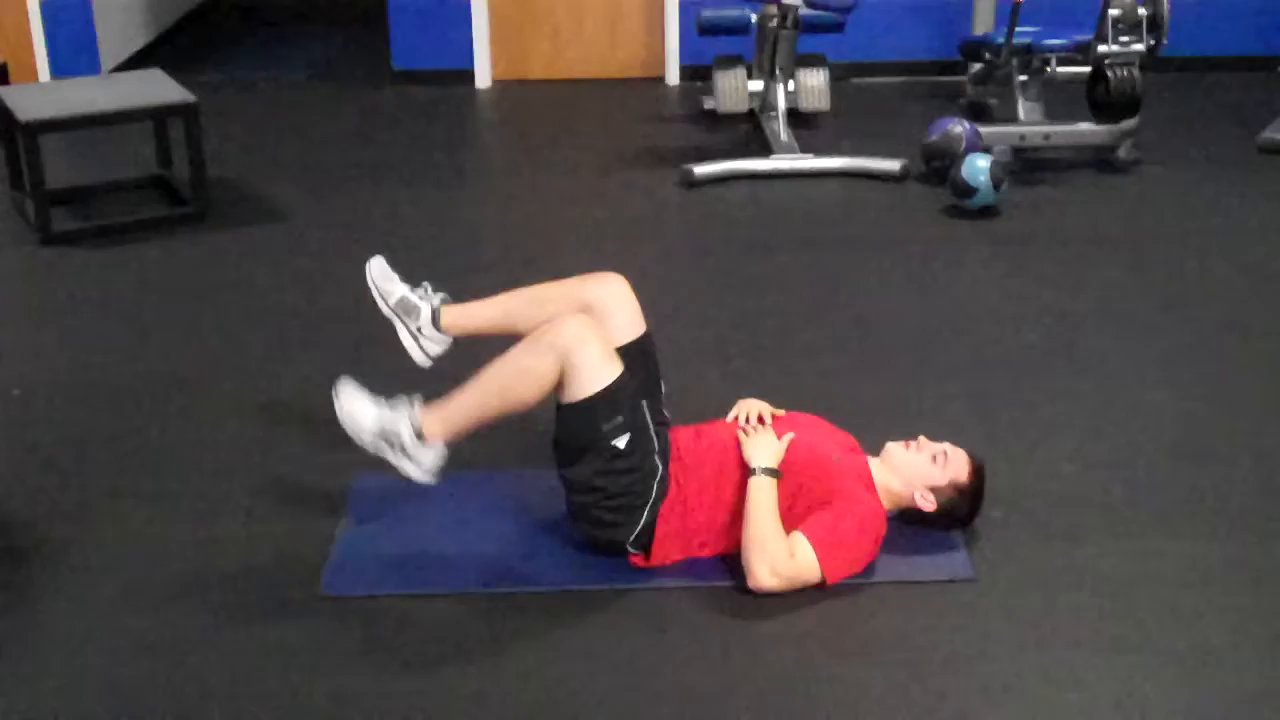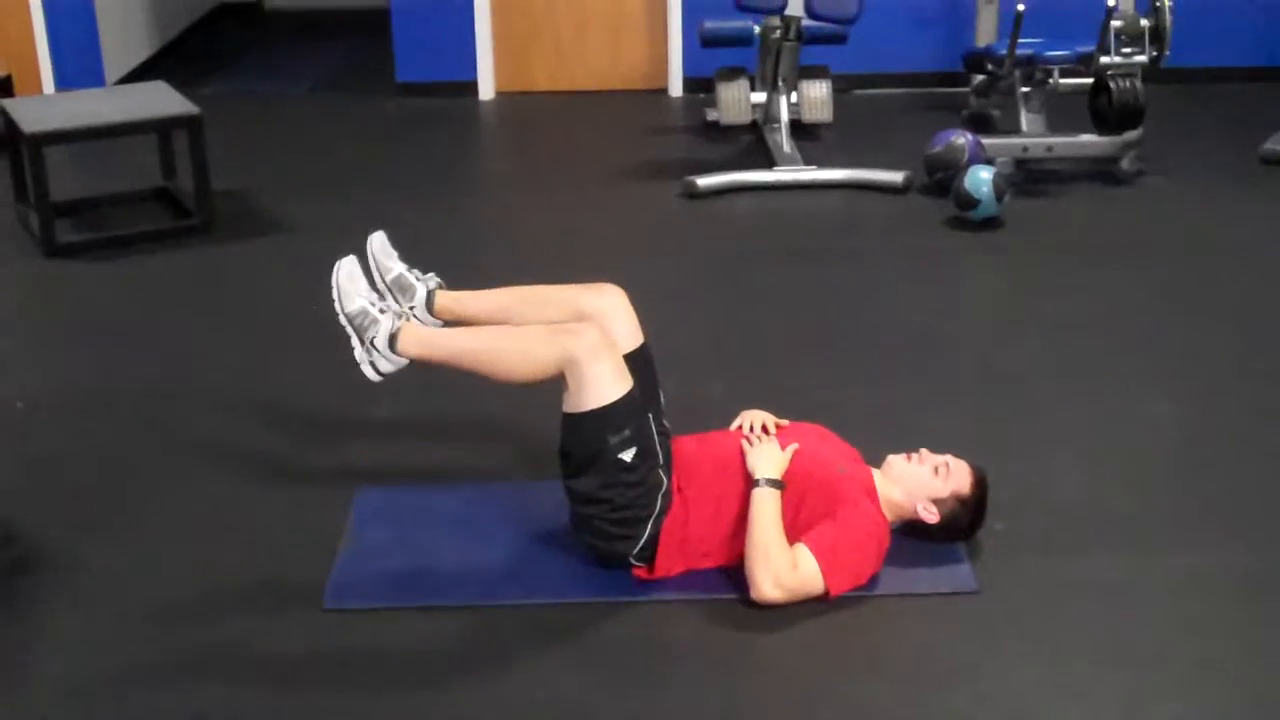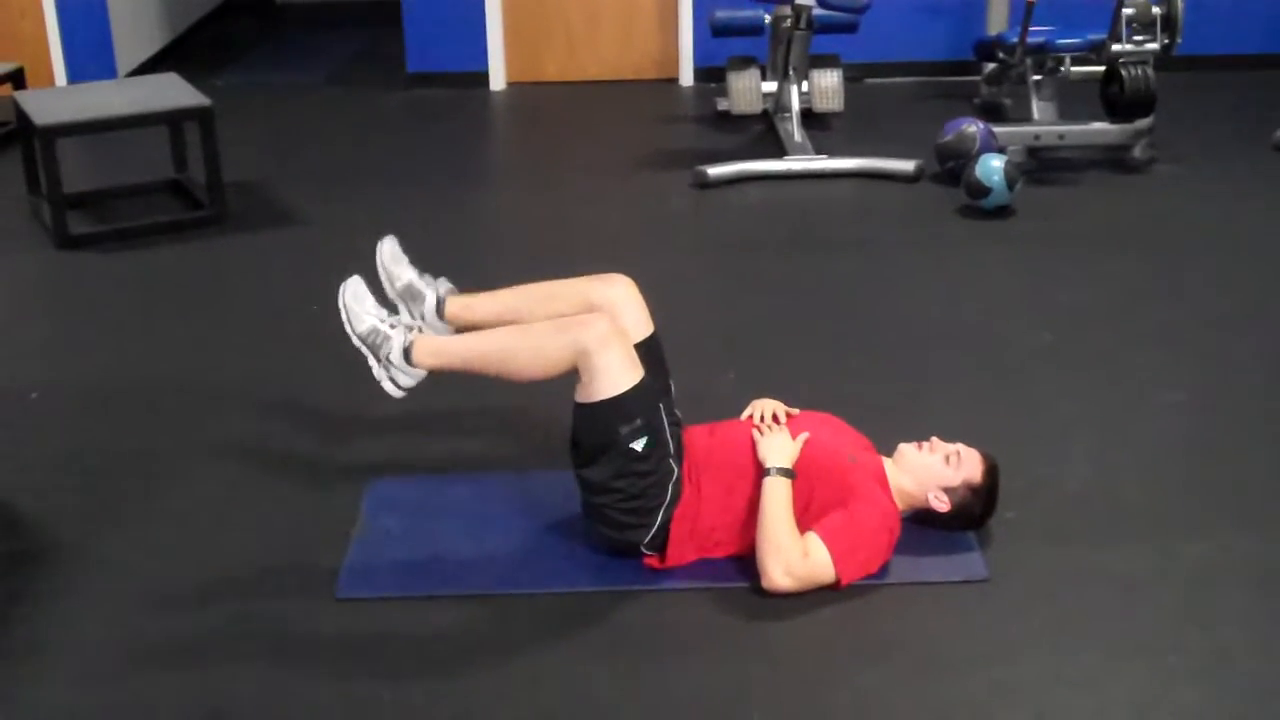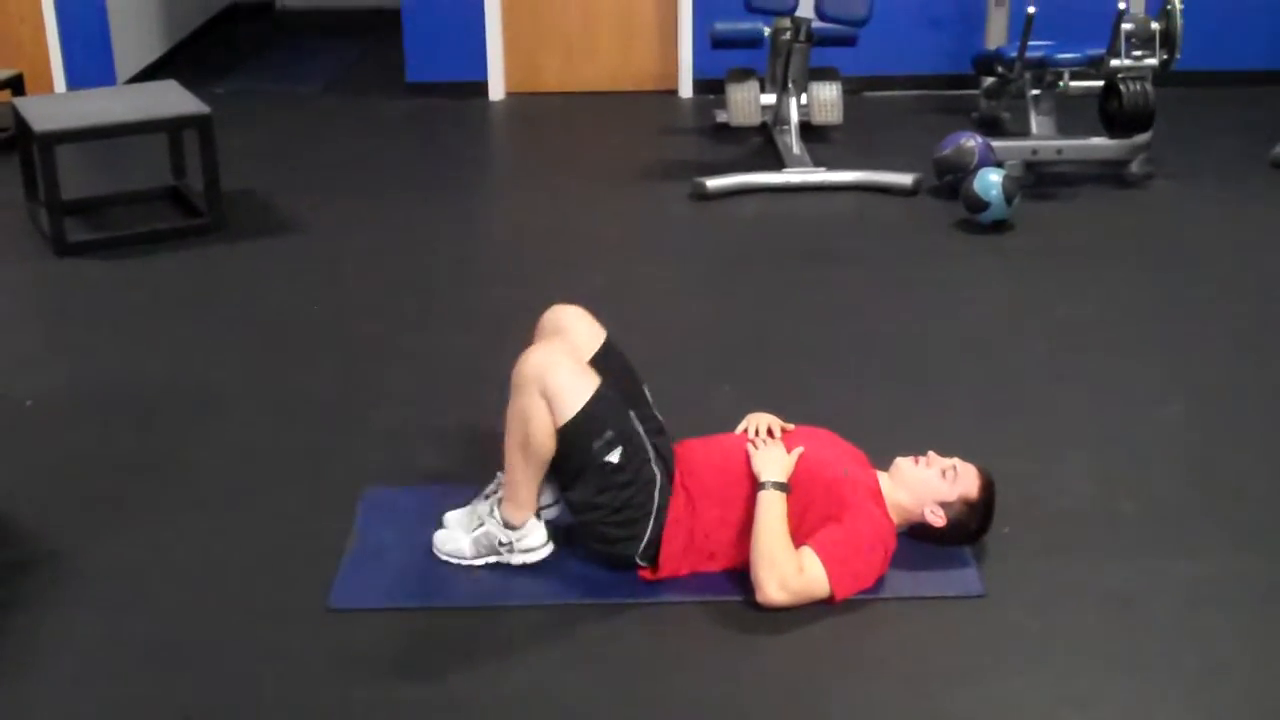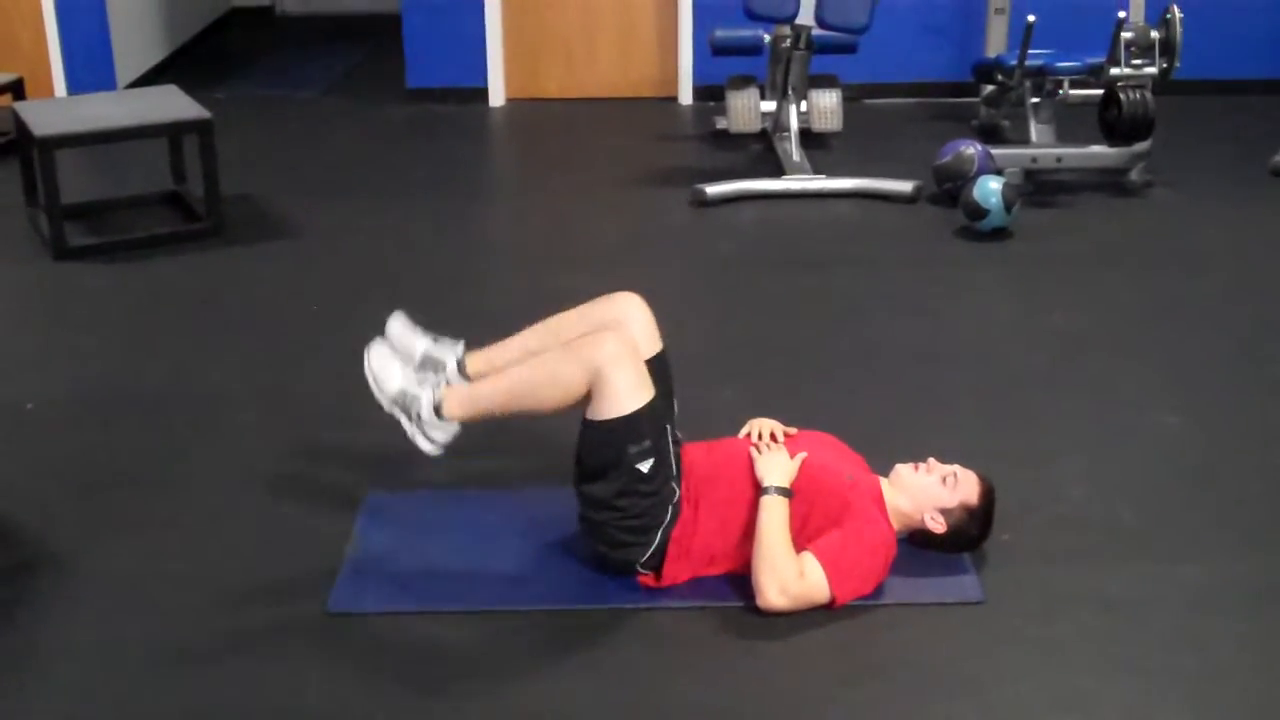
dt=0.5s
person 1, frame 1
left shoulder: (861, 518)
right shoulder: (848, 455)
left elbow: (765, 572)
left wrist: (762, 469)
right wrist: (754, 410)
left hip: (636, 508)
right hip: (659, 453)
left knee: (573, 333)
right knee: (606, 291)
left ankle: (422, 434)
right ankle: (437, 321)
person 1, frame 2
left shoulder: (862, 529)
right shoulder: (849, 467)
left elbow: (769, 584)
left wrist: (766, 479)
right wrist: (758, 422)
left hip: (639, 520)
right hip: (662, 462)
left knee: (583, 344)
right knee: (604, 302)
left ankle: (396, 342)
right ankle: (429, 303)
person 1, frame 3
left shoulder: (873, 520)
right shoulder: (859, 453)
left elbow: (779, 572)
left wrist: (777, 469)
right wrist: (769, 410)
left hip: (648, 507)
right hip: (671, 453)
left knee: (597, 332)
right knee: (611, 291)
left ankle: (409, 355)
right ankle: (438, 308)
person 1, frame 4
left shoulder: (869, 531)
right shoulder: (855, 466)
left elbow: (775, 587)
left wrist: (773, 481)
right wrist: (765, 425)
left hip: (645, 520)
right hip: (666, 467)
left knee: (539, 367)
right knee: (563, 322)
left ankle: (514, 528)
right ankle: (533, 484)
person 1, frame 5
left shoulder: (870, 539)
right shoulder: (855, 470)
left elbow: (776, 592)
left wrist: (775, 488)
right wrist: (766, 429)
left hip: (647, 529)
right hip: (672, 472)
left knee: (610, 351)
right knee: (625, 311)
left ankle: (439, 409)
right ankle: (459, 369)
